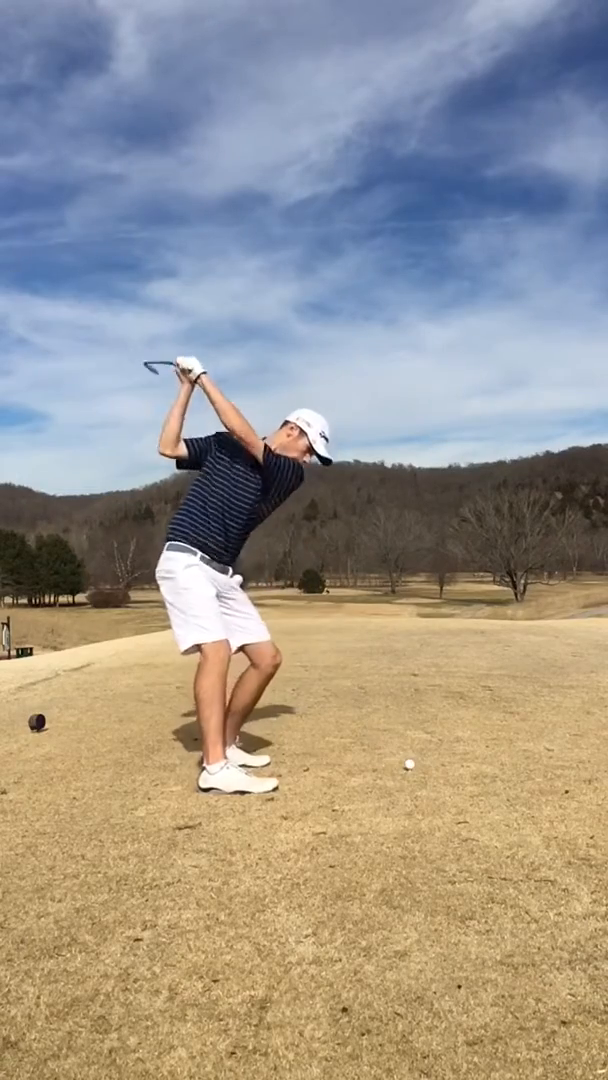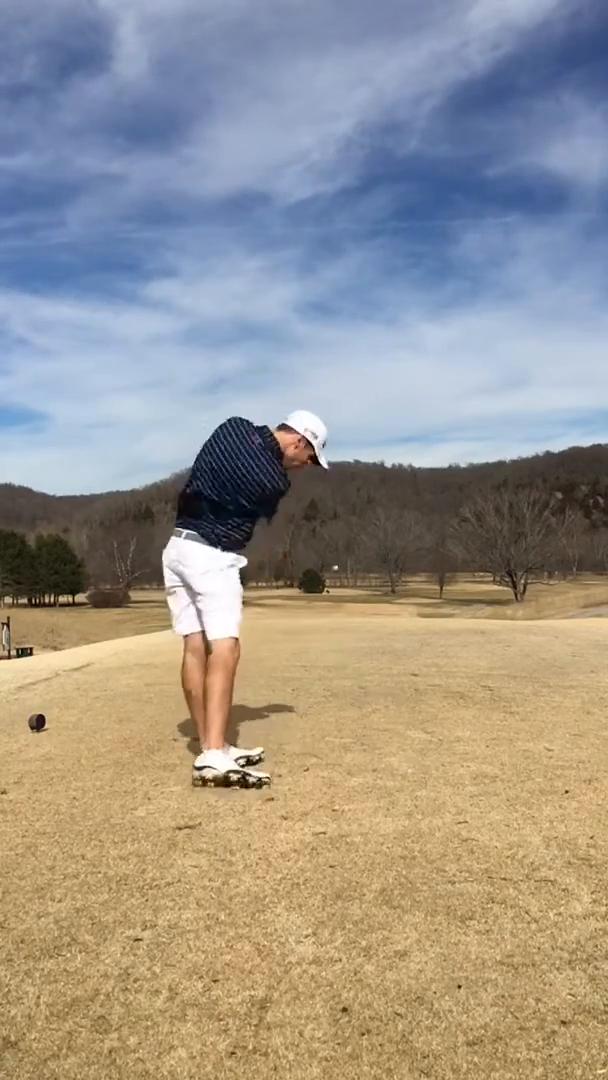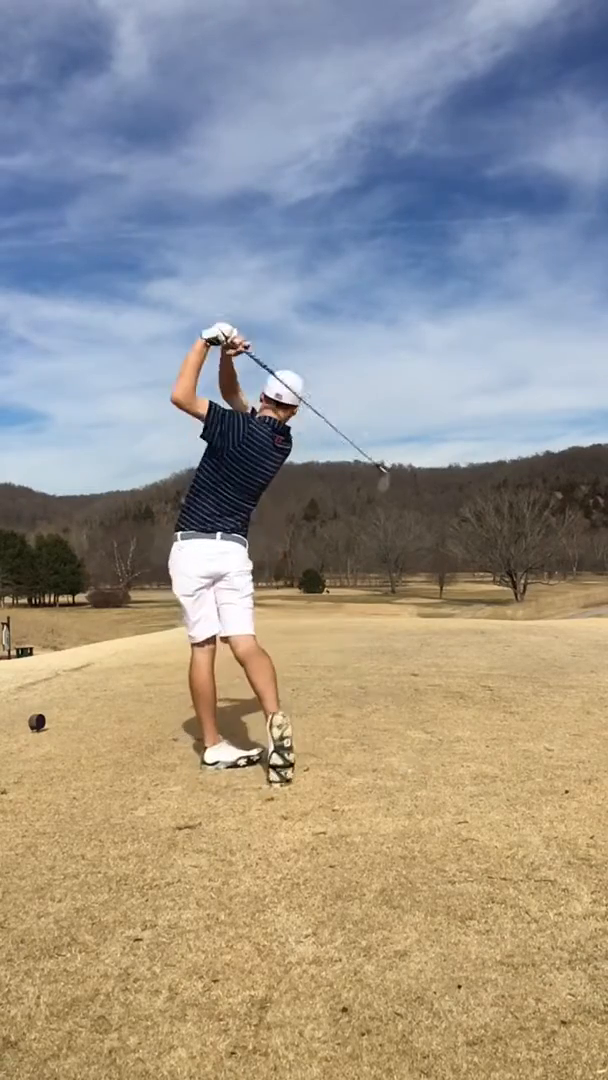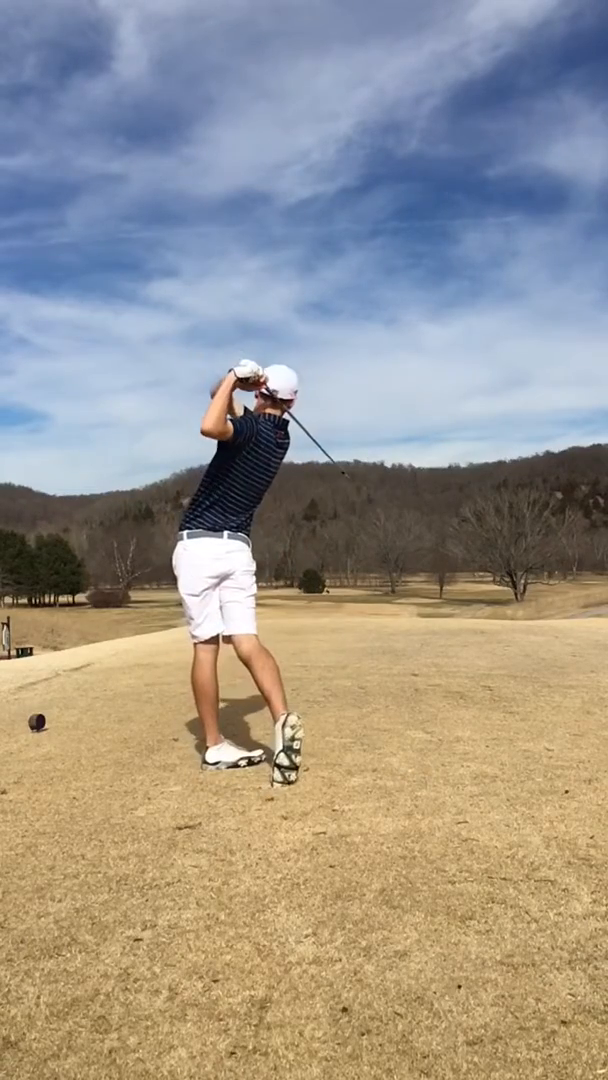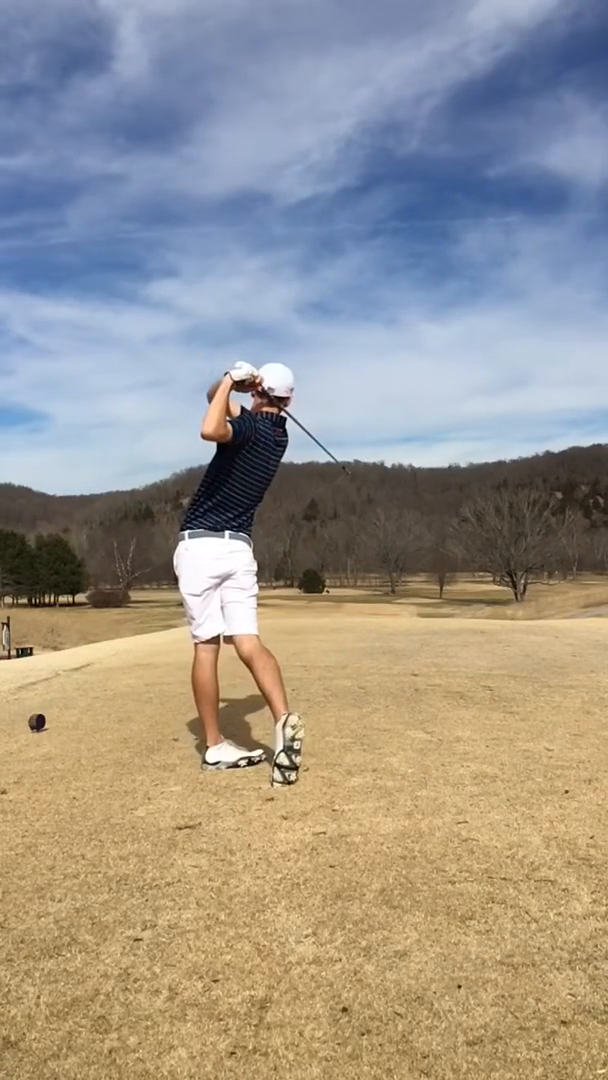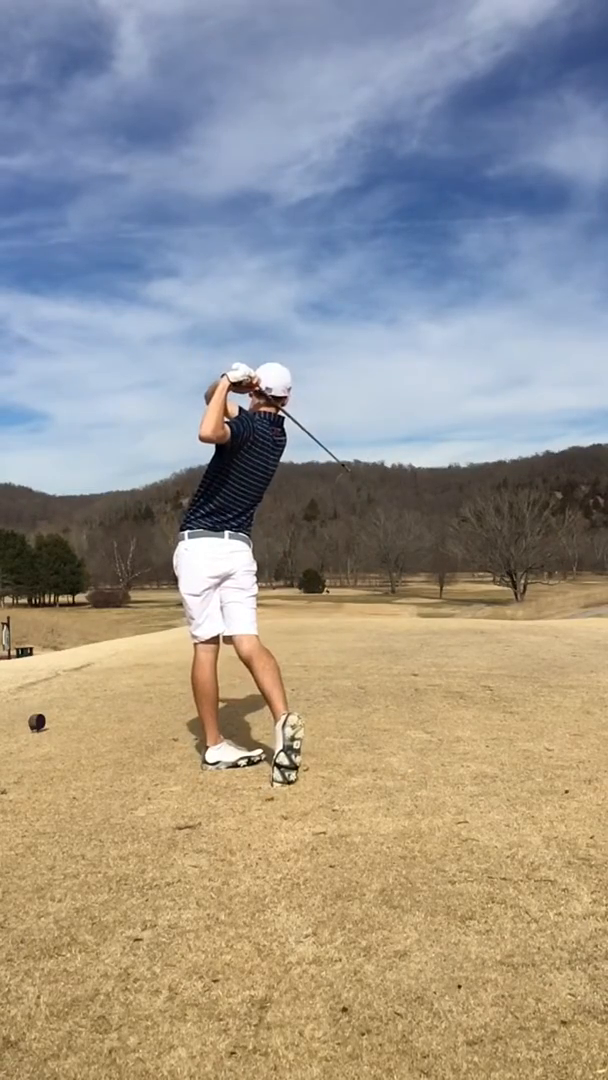
dt=0.3s
person 1, frame 1
left shoulder: (289, 475)
right shoulder: (220, 447)
left elbow: (241, 431)
right elbow: (167, 447)
left wrist: (203, 379)
right wrist: (187, 391)
left hip: (221, 574)
right hip: (184, 563)
left knee: (267, 659)
right knee: (215, 649)
left ankle: (222, 735)
right ankle: (216, 767)
person 1, frame 2
left shoulder: (236, 429)
right shoulder: (274, 481)
left hip: (181, 548)
right hip: (213, 557)
left knee: (196, 649)
right knee: (224, 649)
left ankle: (212, 742)
right ankle: (213, 754)
person 1, frame 3
left shoulder: (238, 428)
right shoulder: (282, 444)
left elbow: (181, 397)
right elbow: (232, 393)
left wrist: (208, 342)
right wrist: (227, 354)
left hip: (192, 548)
right hip: (232, 550)
left knee: (202, 645)
right knee: (245, 644)
left ankle: (213, 745)
right ankle: (275, 721)
person 1, frame 4
left shoulder: (252, 429)
right shoulder: (280, 436)
left elbow: (210, 426)
right elbow: (225, 405)
left wrist: (235, 378)
right wrist: (236, 382)
left hip: (199, 548)
right hip: (236, 549)
left knee: (206, 646)
right knee: (248, 643)
left ankle: (215, 747)
right ankle: (283, 719)
person 1, frame 5
left shoulder: (251, 425)
right shoulder: (279, 434)
left elbow: (211, 430)
right elbow: (218, 398)
left wrist: (231, 379)
right wrist: (231, 384)
left hip: (200, 546)
right hip: (238, 548)
left knee: (206, 646)
right knee: (249, 643)
left ankle: (215, 746)
right ankle: (284, 719)
person 1, frame 6
left shoulder: (248, 426)
right shoulder: (278, 433)
left elbow: (208, 433)
right elbow: (213, 399)
left wrist: (228, 381)
right wrist: (226, 386)
left hip: (200, 547)
right hip: (238, 549)
left knee: (205, 645)
right knee: (248, 643)
left ankle: (214, 747)
right ankle: (284, 719)
